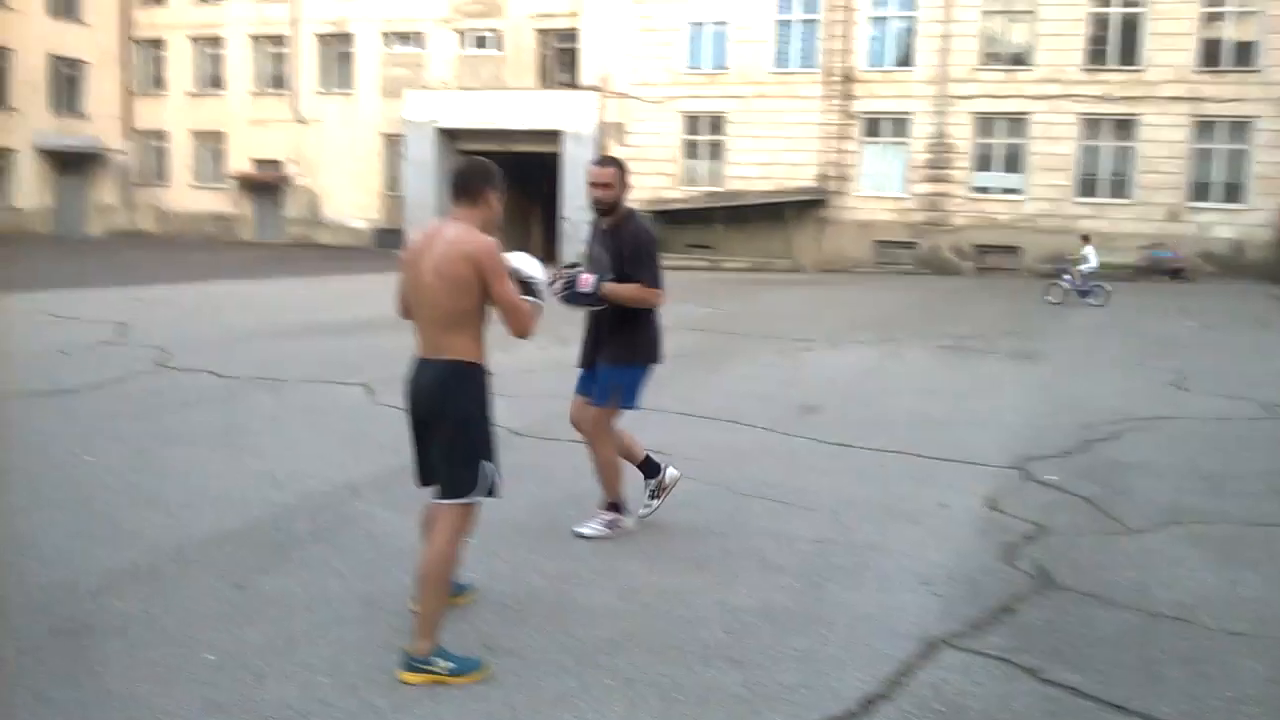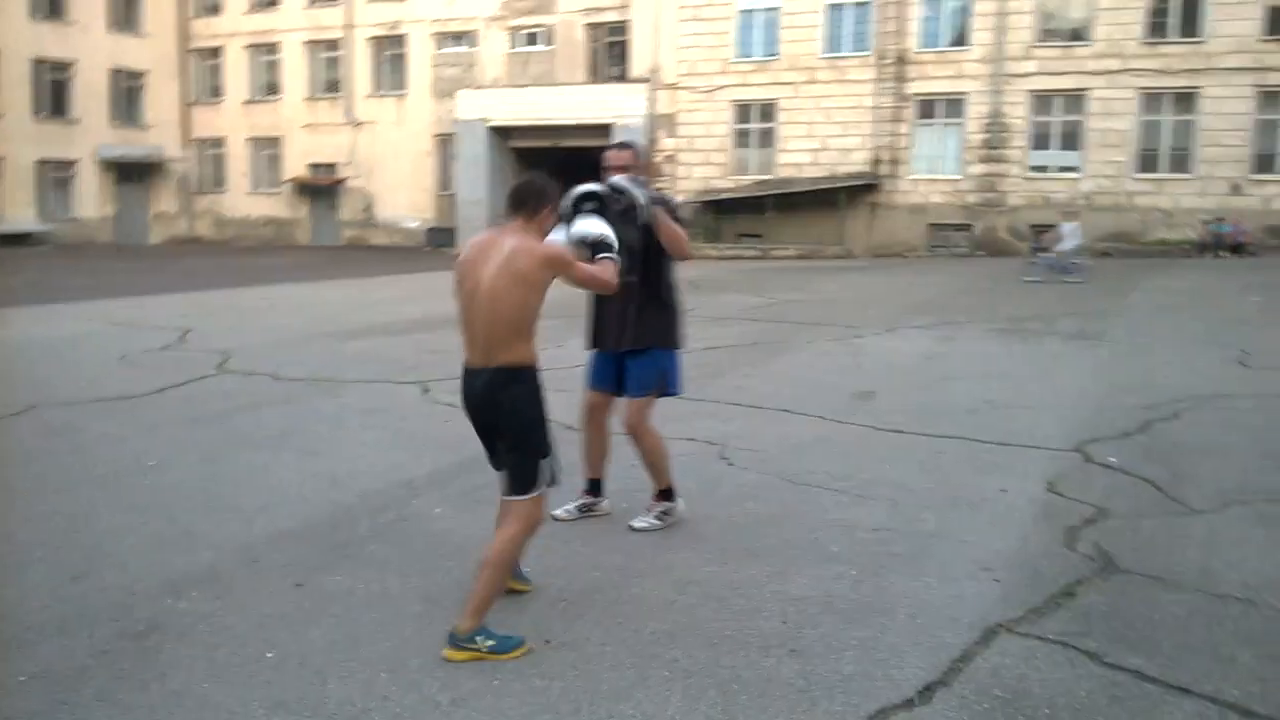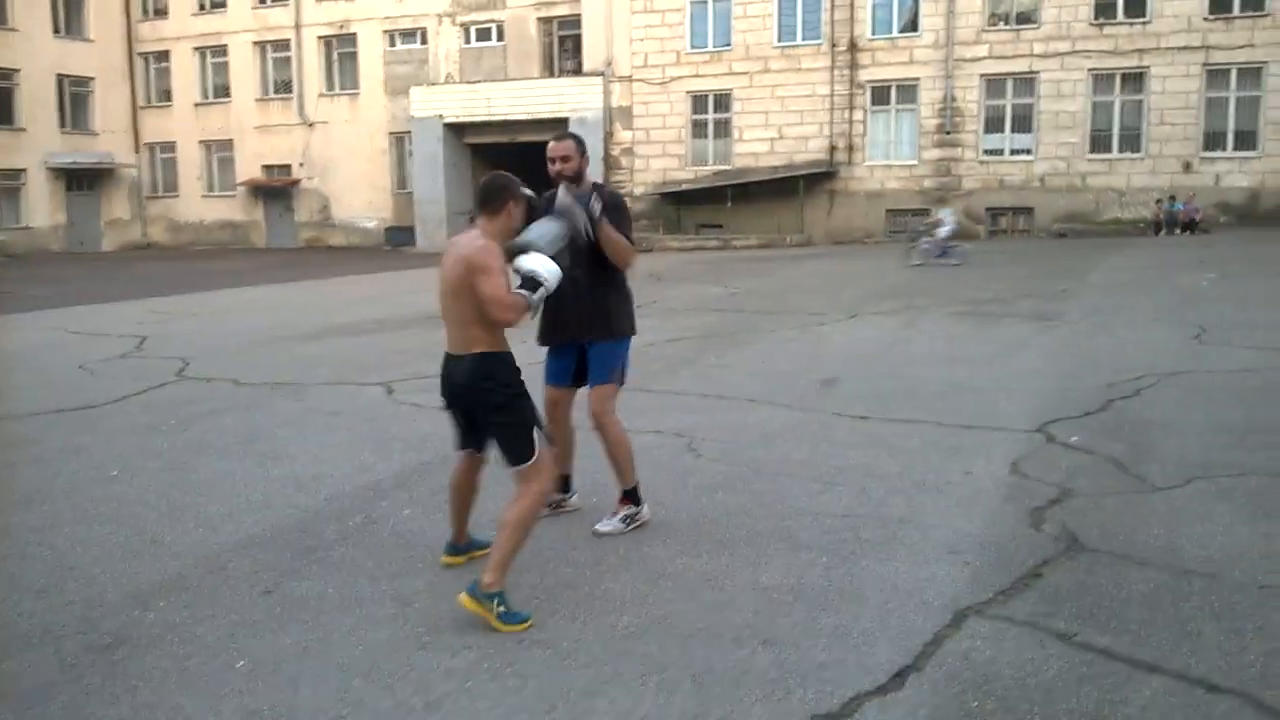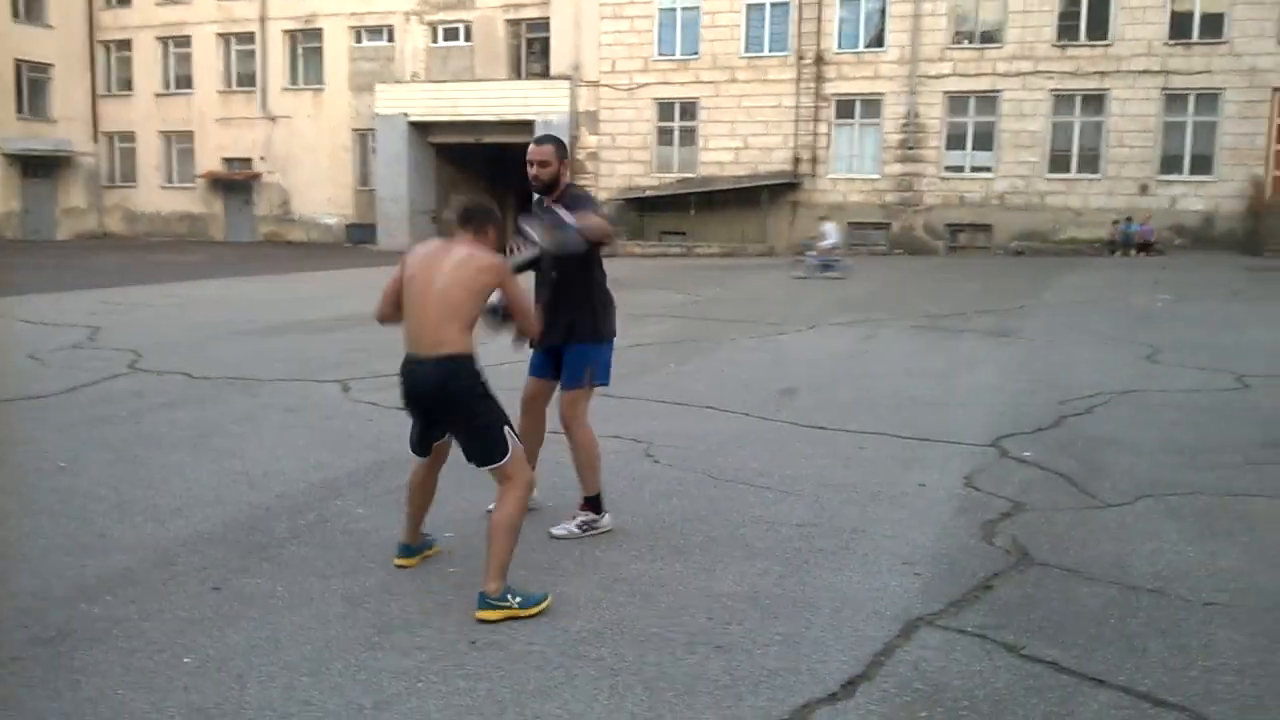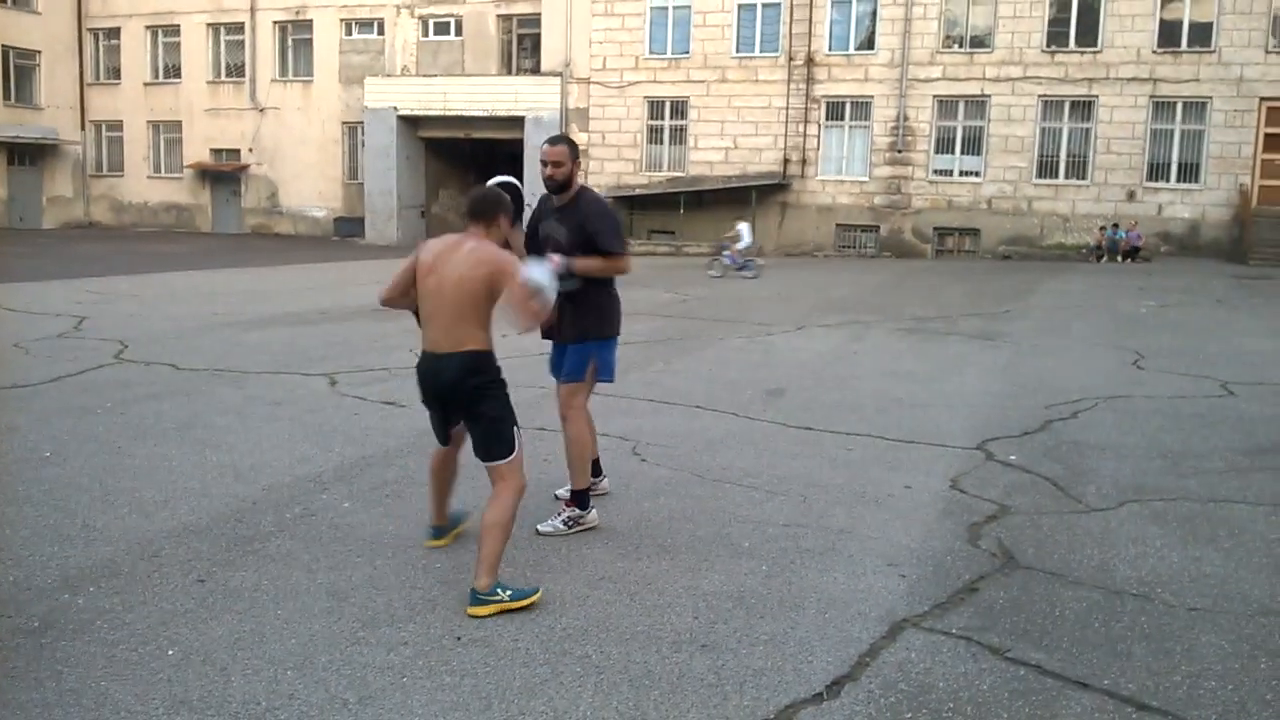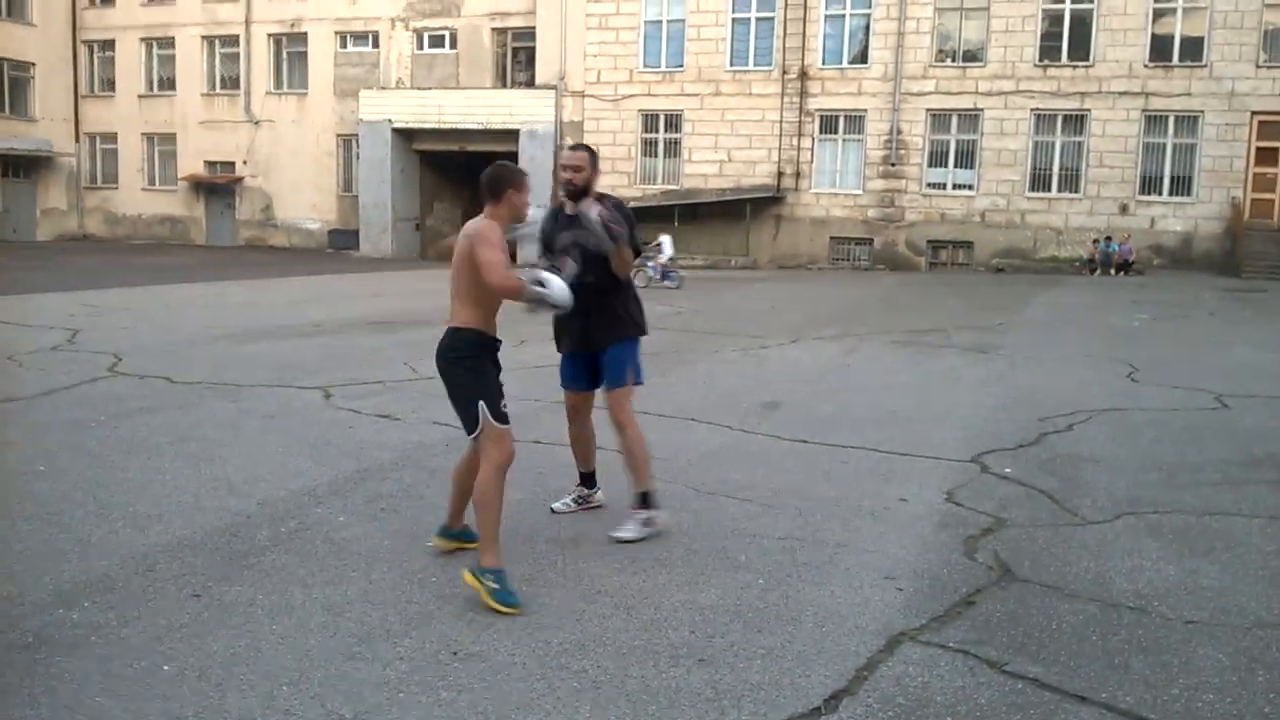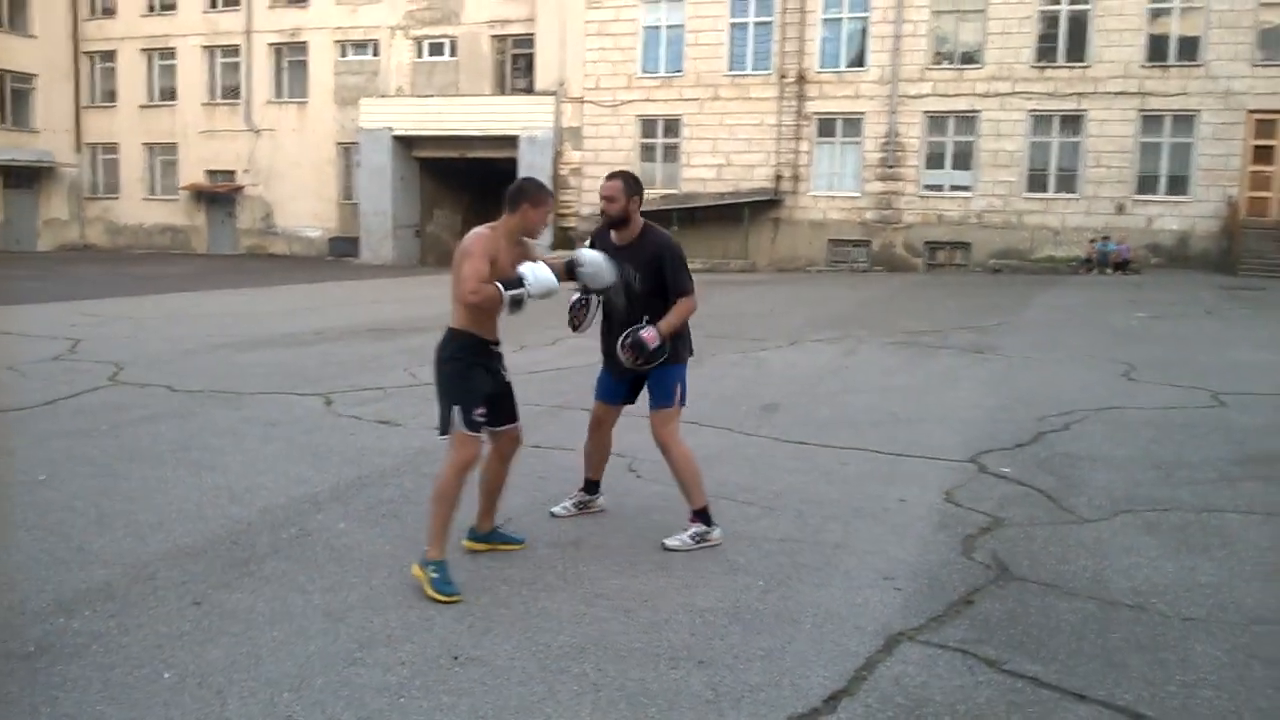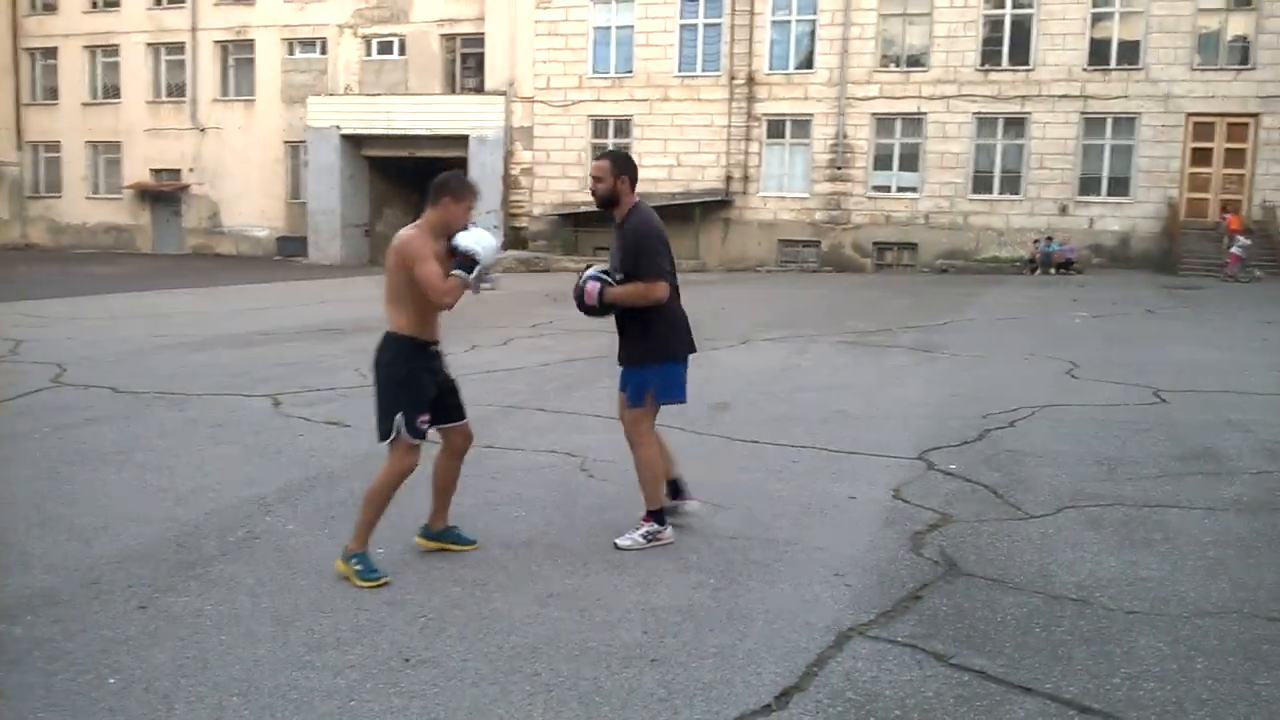
dt=0.3s
person 1, frame 1
left shoulder: (418, 243)
right shoulder: (482, 247)
right elbow: (521, 326)
right wrist: (530, 292)
left hip: (424, 375)
right hip: (459, 382)
left knee: (445, 496)
right knee: (455, 515)
left ankle: (432, 587)
right ankle: (422, 653)
person 1, frame 2
left shoulder: (470, 249)
right shoulder: (542, 254)
right elbow: (608, 281)
right wrist: (606, 252)
left hip: (474, 383)
right hip: (511, 387)
left knee: (521, 477)
right knee: (524, 516)
left ankle: (506, 569)
right ankle: (467, 630)
person 1, frame 3
left shoulder: (459, 245)
right shoulder: (486, 252)
right elbow: (505, 313)
left wrist: (515, 288)
right wrist: (532, 294)
left hip: (455, 370)
right hip: (491, 372)
left knee: (471, 454)
right knee: (537, 480)
left ankle: (459, 542)
right ankle: (488, 588)
person 1, frame 4
left shoulder: (417, 254)
right shoulder: (490, 264)
left elbow: (384, 313)
right elbow: (531, 323)
left hip: (414, 375)
right hip: (454, 378)
left knee: (430, 454)
right knee: (517, 477)
left ankle: (412, 543)
right ankle: (496, 593)
person 1, frame 5
left shoulder: (429, 249)
right shoulder: (499, 259)
left elbow: (389, 297)
right elbow: (530, 317)
right wrist: (539, 295)
left hip: (430, 369)
right hip: (475, 372)
left knee: (450, 441)
right knee: (509, 481)
left ankle: (440, 523)
right ankle: (485, 589)
person 1, frame 6
left shoulder: (480, 232)
right shoulder: (485, 231)
right elbow: (501, 283)
right wrist: (536, 291)
left hip: (469, 348)
right hip: (467, 351)
left knee: (485, 443)
right knee: (497, 450)
left ankle: (452, 528)
right ankle: (488, 566)
person 1, frame 7
left shoulder: (517, 246)
right shoulder: (481, 240)
left elbow: (543, 269)
right elbow: (471, 294)
left wrist: (572, 267)
right wrist: (515, 290)
left hip: (488, 352)
right hip: (462, 354)
left knee: (508, 439)
right knee: (464, 453)
left ankle: (483, 529)
right ankle: (431, 559)
person 1, frame 8
left shoulder: (432, 242)
right shoulder: (414, 242)
left elbow: (438, 292)
right elbow: (443, 297)
left wrist: (462, 268)
right wrist: (466, 266)
left hip: (428, 354)
right hip: (403, 357)
left knee: (459, 438)
right knee: (403, 460)
left ankle: (437, 527)
right ankle: (354, 551)
person 2, frame 1
left shoulder: (635, 233)
right shoulder: (601, 224)
left elbow: (651, 296)
left wrist: (597, 287)
right wrist: (577, 281)
left hip: (628, 346)
right hip: (603, 342)
left knee: (596, 425)
right knee: (581, 418)
left ankle: (615, 511)
right ankle: (656, 472)
person 2, frame 2
left shoulder: (655, 208)
left elbow: (682, 250)
left wrist: (646, 202)
left hip: (651, 333)
right hip: (610, 332)
left knee: (636, 419)
right knee: (593, 409)
left ankle: (667, 499)
right ankle: (593, 496)
person 2, frame 3
left shoulder: (607, 201)
right shoulder: (547, 205)
left elbow: (625, 260)
left wrist: (597, 216)
left hip: (606, 324)
right hip: (563, 325)
left knee: (601, 411)
right knee: (554, 405)
left ankle: (632, 502)
right ankle: (562, 491)
person 2, frame 4
left shoulder: (576, 200)
right shoulder: (541, 204)
left elbow: (601, 228)
left wrist: (575, 223)
left hip: (586, 323)
right hip: (553, 321)
left knee: (571, 413)
right knee: (531, 400)
left ankle: (594, 511)
person 2, frame 5
left shoulder: (593, 207)
right shoulder: (545, 205)
left elbow: (620, 263)
right elbow: (530, 253)
left wrist: (568, 265)
left hip: (593, 323)
right hip: (564, 320)
left knee: (570, 405)
right knee: (570, 402)
left ankle: (581, 507)
right ankle: (594, 475)
person 2, frame 6
left shoulder: (612, 212)
right shoulder: (554, 216)
left elbow: (625, 269)
right elbow: (548, 265)
left wrist: (607, 239)
left hip: (617, 327)
right hip: (574, 328)
left knee: (620, 414)
right knee: (576, 409)
left ankle: (646, 507)
right ankle: (588, 488)
person 2, frame 7
left shoulder: (662, 246)
right shoulder: (600, 239)
left elbow: (687, 301)
left wrist: (657, 333)
left hip: (663, 351)
right hip: (620, 348)
left knee: (664, 433)
right knee: (599, 420)
left ankle: (704, 524)
right ankle: (590, 493)
person 2, frame 8
left shoulder: (641, 227)
right shoulder: (629, 221)
left elbow: (655, 289)
left wrist: (602, 295)
right wrist: (602, 286)
left hip: (656, 343)
right hip: (647, 340)
left knee: (637, 426)
right knee: (632, 417)
left ankle: (658, 522)
right ankle: (675, 493)
